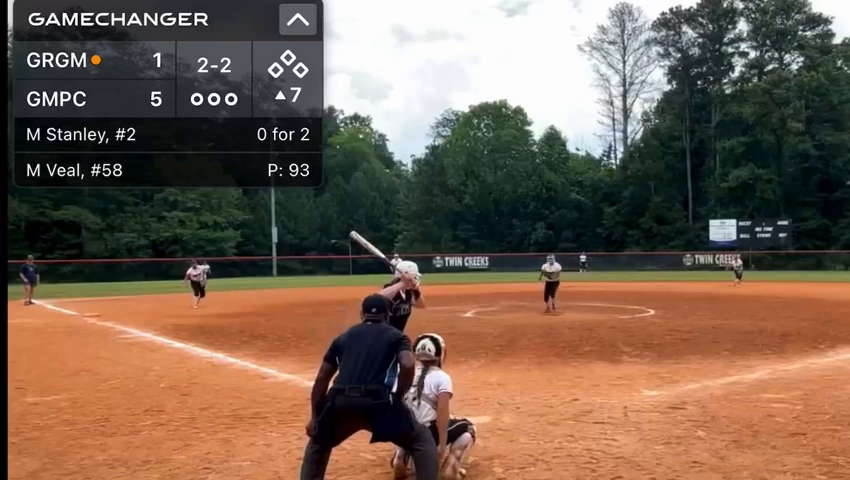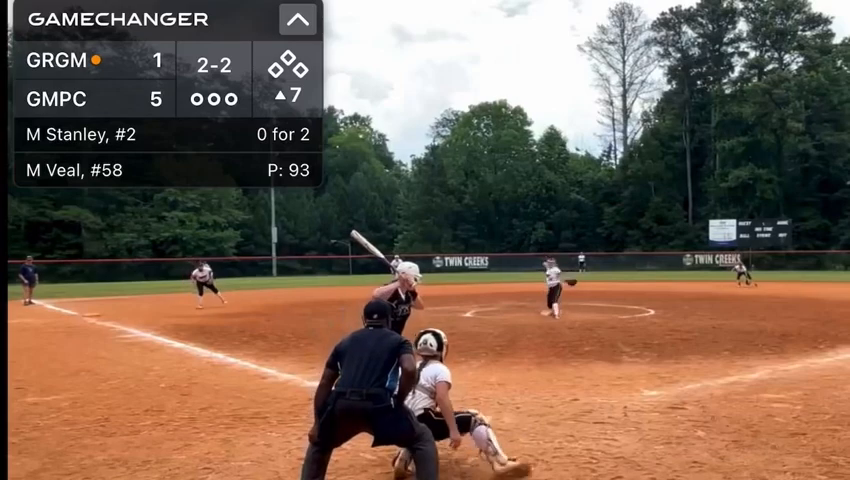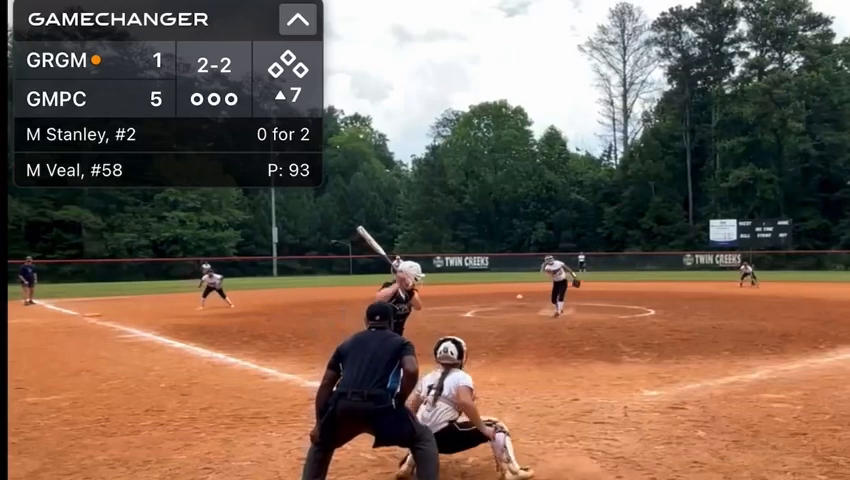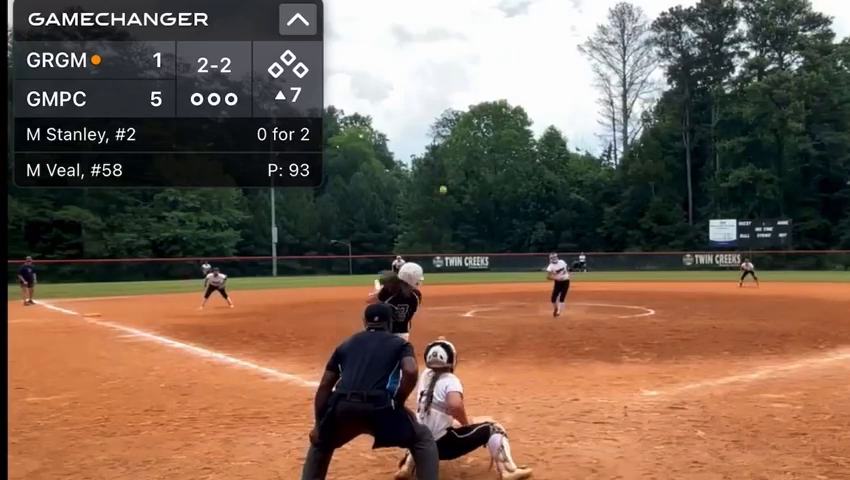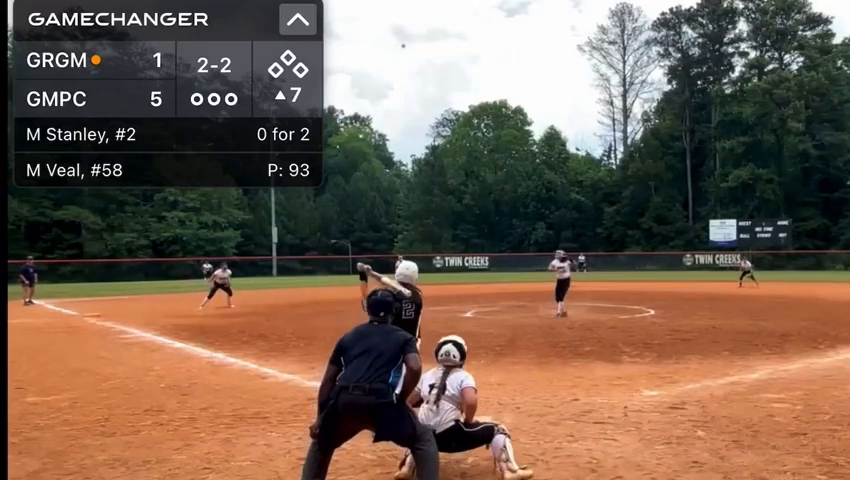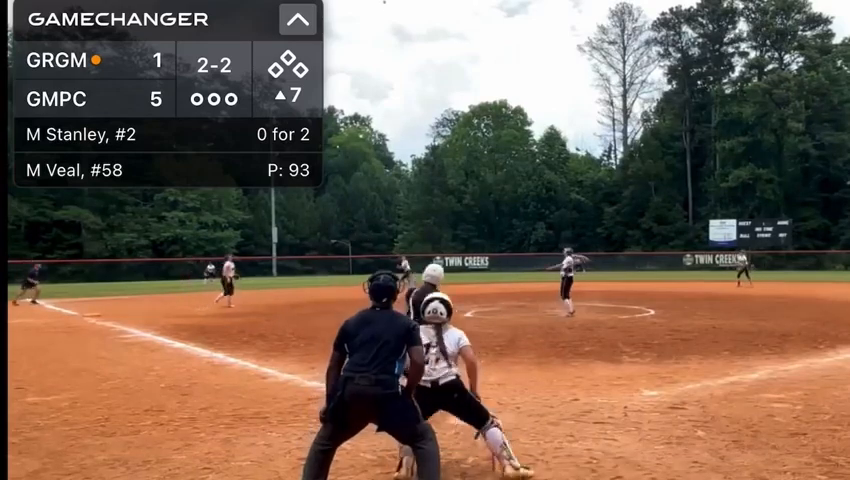
dt=0.3s
person 1, frame 1
left shoulder: (344, 337)
right shoulder: (396, 336)
left elbow: (322, 377)
right elbow: (408, 367)
left wrist: (314, 417)
right wrist: (397, 398)
left hip: (341, 401)
right hip: (377, 401)
left knee: (319, 441)
right knee: (421, 440)
person 1, frame 2
left shoulder: (346, 342)
right shoulder: (398, 341)
left elbow: (325, 383)
right elbow: (409, 370)
left wrist: (317, 423)
right wrist: (398, 402)
left hip: (341, 405)
right hip: (378, 405)
left knee: (320, 442)
right knee: (422, 440)
person 1, frame 3
left shoulder: (348, 344)
right shoulder: (400, 342)
left elbow: (326, 384)
right elbow: (411, 370)
left wrist: (319, 423)
right wrist: (399, 402)
left hip: (343, 406)
right hip: (379, 405)
left knee: (321, 443)
right knee: (423, 440)
person 1, frame 4
left shoulder: (347, 344)
right shoulder: (399, 343)
left elbow: (325, 385)
right elbow: (411, 372)
left wrist: (318, 424)
right wrist: (397, 403)
left hip: (342, 408)
right hip: (378, 407)
left knee: (321, 442)
right knee: (423, 440)
person 1, frame 5
left shoulder: (349, 337)
right shoulder: (403, 337)
left elbow: (329, 379)
right elbow: (414, 369)
left wrist: (321, 417)
right wrist: (401, 400)
left hip: (344, 401)
right hip: (380, 401)
left knee: (322, 441)
right knee: (423, 439)
person 1, frame 6
left shoulder: (351, 323)
right shoulder: (407, 325)
left elbow: (334, 366)
right elbow: (418, 363)
left wrist: (330, 403)
right wrist: (406, 394)
left hip: (349, 392)
right hip: (386, 393)
left knee: (325, 441)
right knee: (423, 438)
person 2, frame 1
right shoulder: (442, 377)
right elbow: (443, 411)
right wrist: (442, 443)
right knee: (467, 427)
left ankle: (400, 460)
right ankle: (451, 468)
person 2, frame 2
right shoulder: (440, 370)
right elbow: (442, 399)
right wrist: (453, 430)
right hip: (422, 421)
right knee: (475, 420)
left ankle: (401, 463)
right ankle: (501, 464)
person 2, frame 3
left shoulder: (428, 378)
right shoulder: (461, 377)
left elbow: (413, 408)
right elbow: (465, 402)
right wrist: (483, 427)
right hip: (445, 436)
right knee: (496, 428)
left ankle: (408, 466)
person 2, frame 4
left shoulder: (425, 376)
right shoulder: (451, 381)
right elbow: (456, 405)
right wrist: (465, 422)
right hip: (444, 443)
right knee: (493, 429)
left ankle: (408, 466)
person 2, frame 5
left shoulder: (427, 375)
right shoulder: (464, 376)
left elbow: (411, 401)
right elbow: (471, 402)
right wrist: (468, 421)
right hip: (450, 435)
right knee: (498, 431)
left ankle: (408, 467)
person 2, frame 6
right shoulder: (456, 334)
right elbow: (471, 361)
right wrist: (473, 389)
left hip: (423, 391)
right hip: (451, 388)
right knee: (488, 422)
